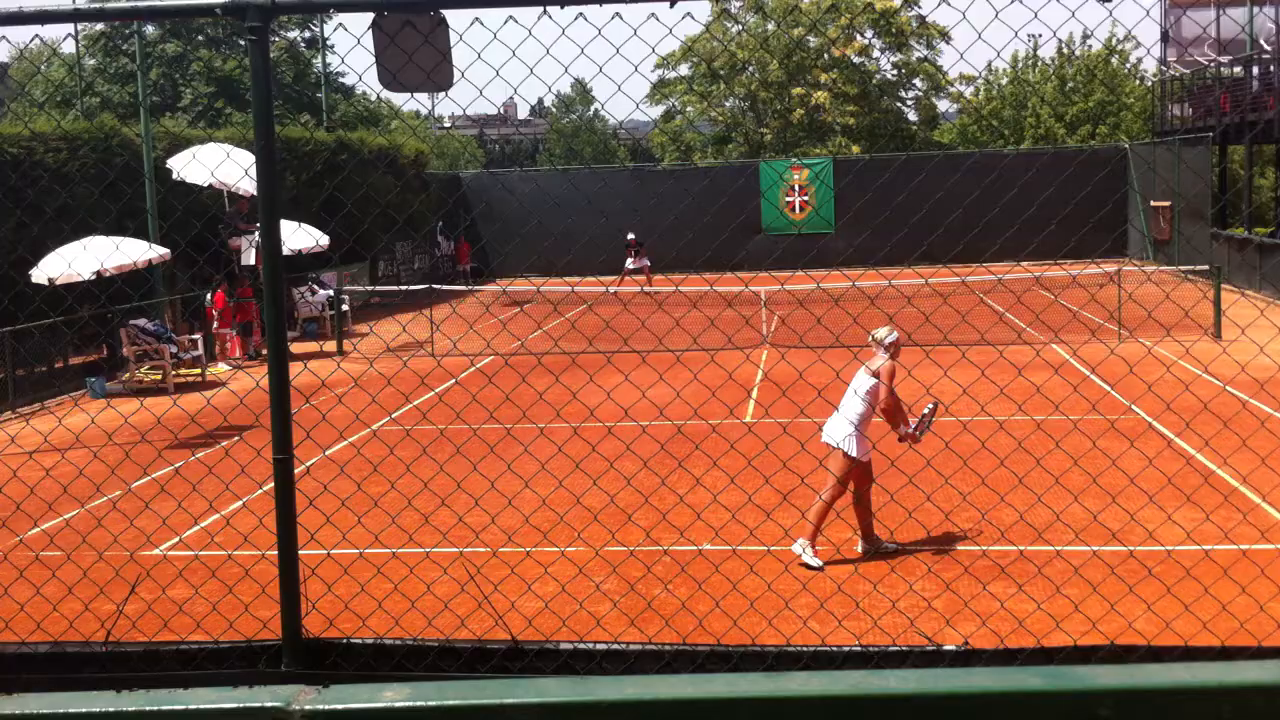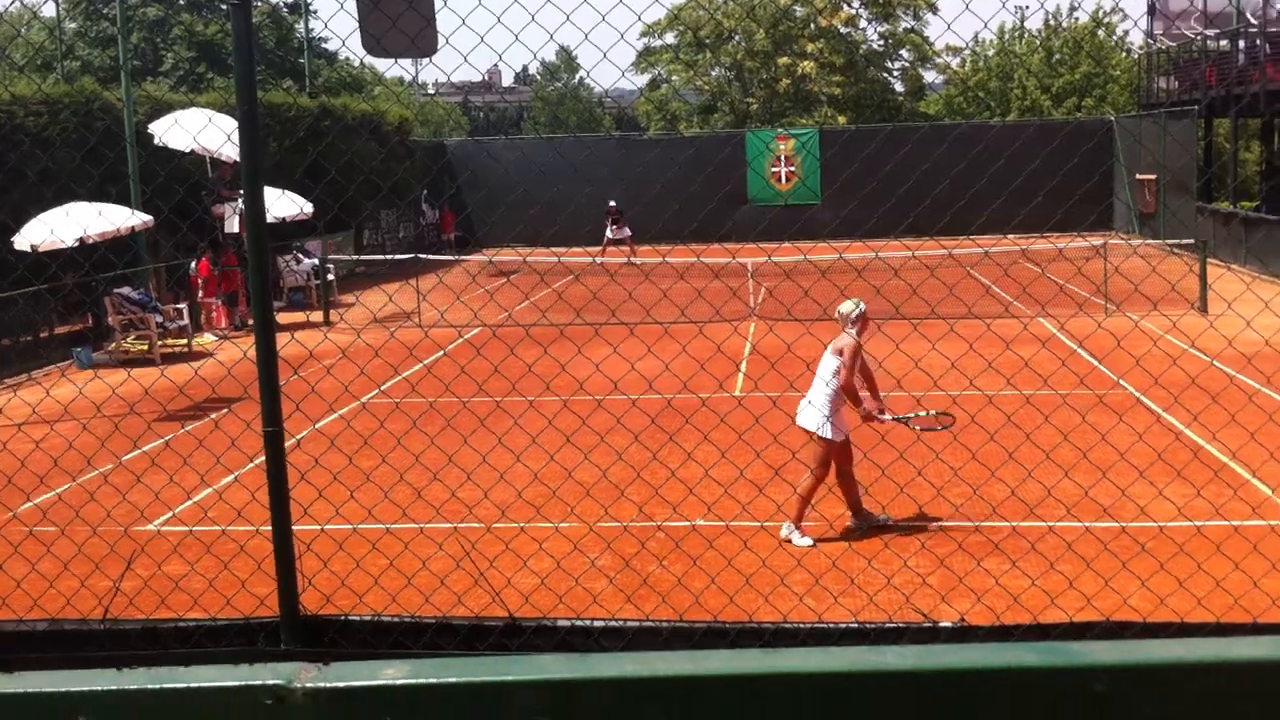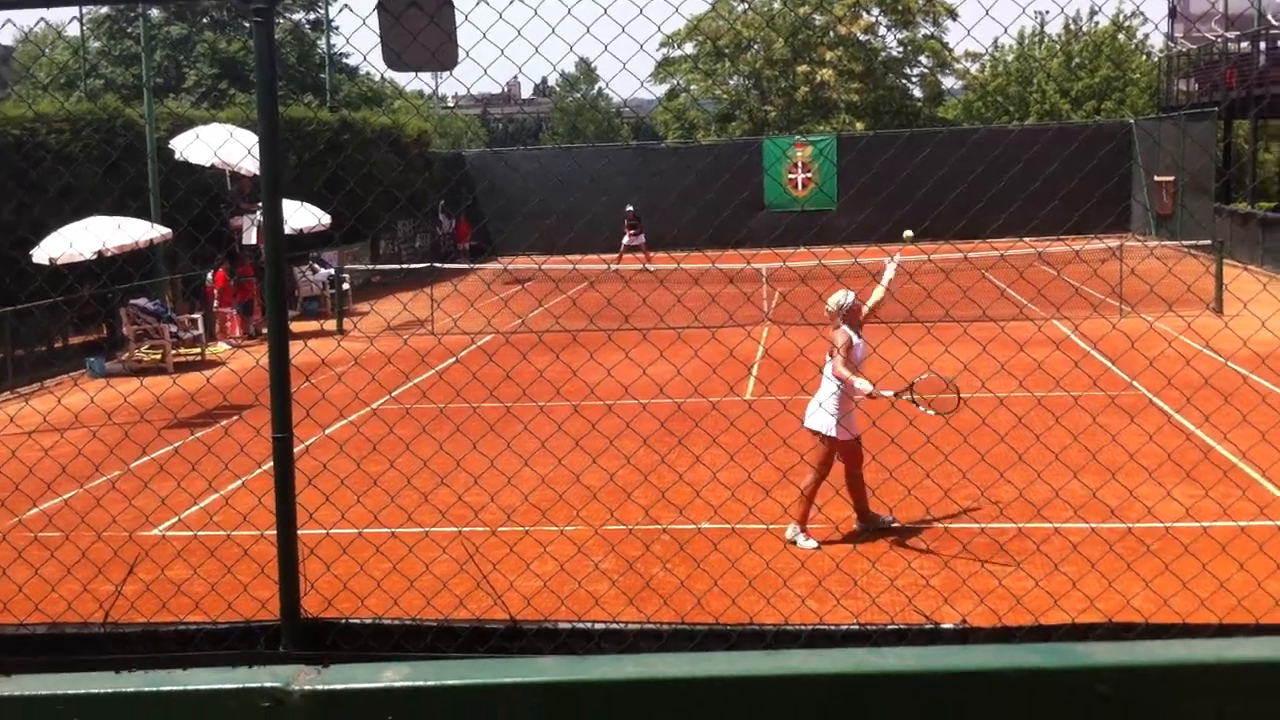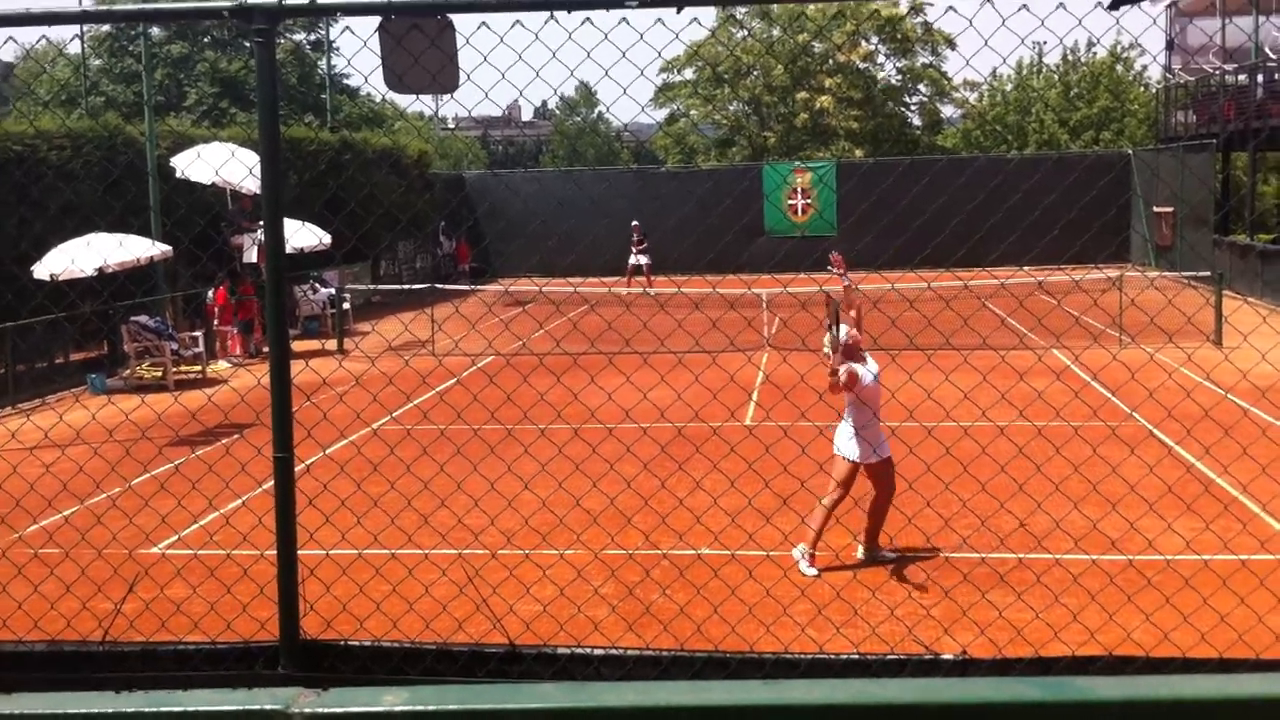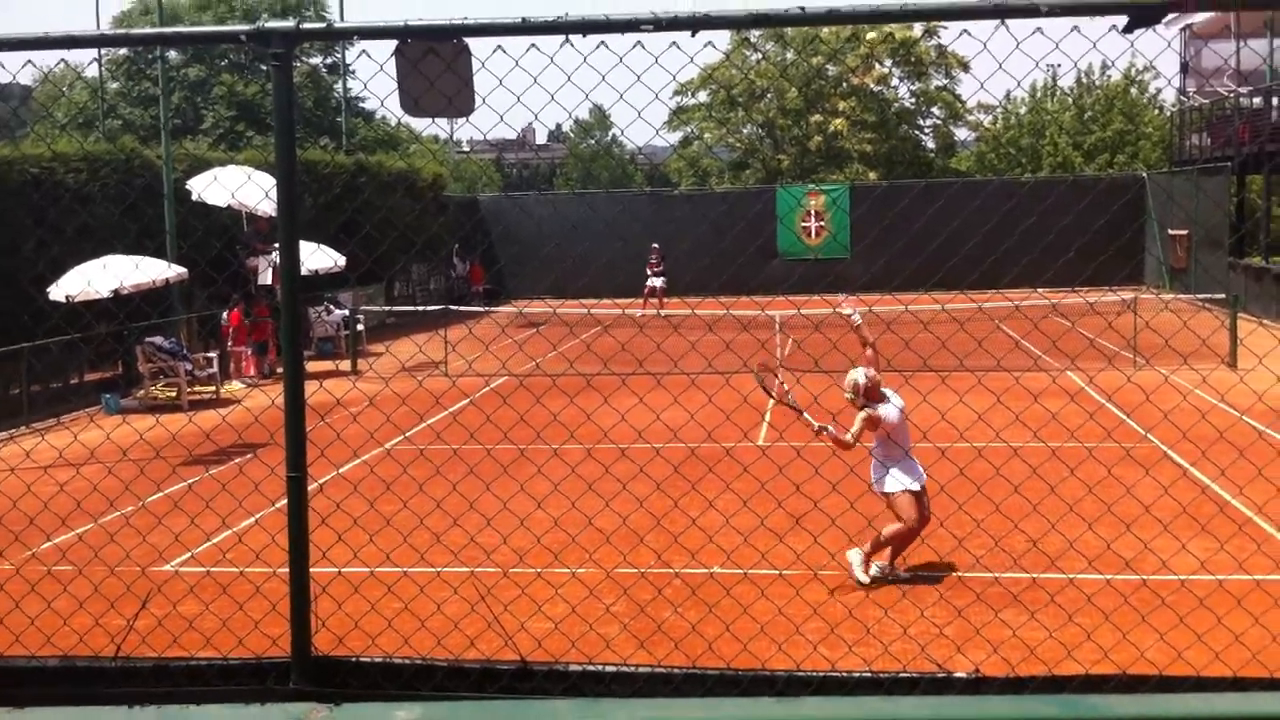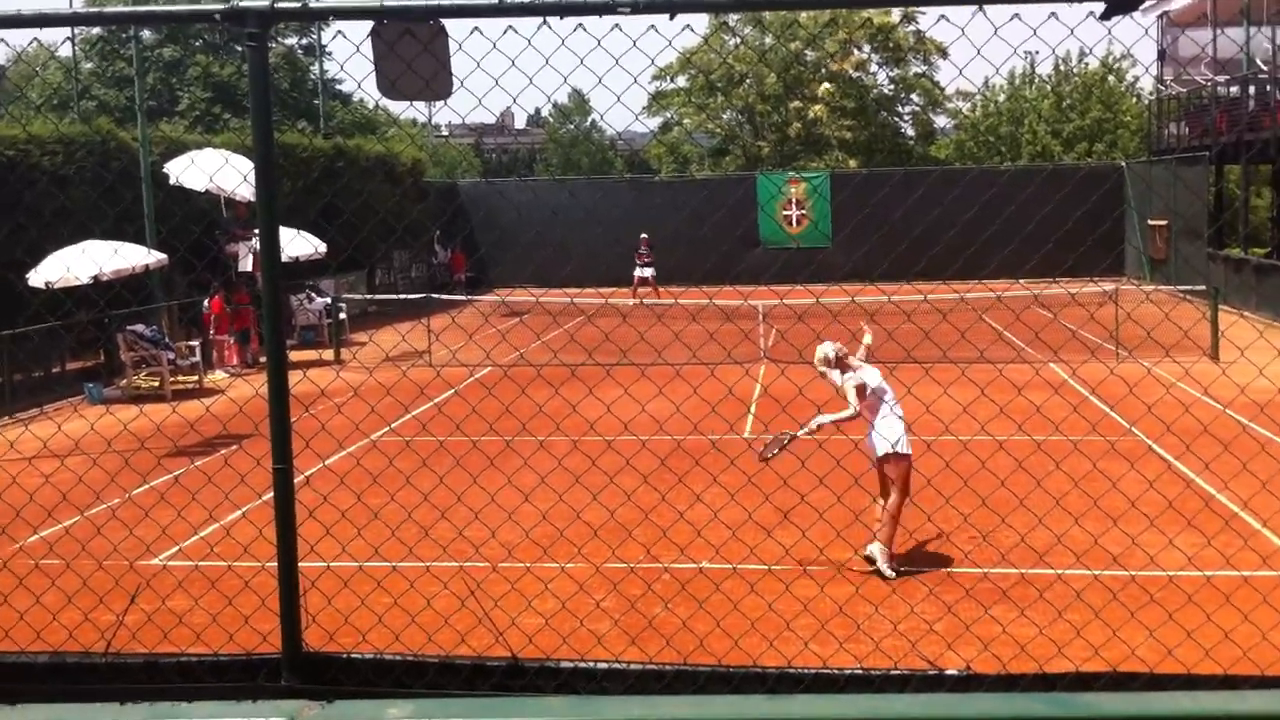
dt=0.3s
person 1, frame 1
left shoulder: (878, 364)
right shoulder: (887, 365)
left elbow: (892, 400)
right elbow: (884, 404)
left wrist: (906, 428)
right wrist: (901, 430)
left hip: (851, 432)
right hip: (845, 433)
left knee: (864, 486)
right knee: (834, 490)
left ankle: (869, 540)
right ankle: (806, 544)
person 1, frame 2
left shoulder: (850, 341)
right shoulder: (851, 342)
left elbow: (865, 372)
right elbow: (845, 383)
left wrist: (878, 402)
right wrist: (862, 409)
left hip: (829, 412)
right hip: (821, 413)
left knee: (845, 465)
right knee: (819, 471)
left ankle: (859, 515)
right ankle: (791, 526)
person 1, frame 3
left shoulder: (854, 327)
right shoulder: (842, 336)
left elbow: (875, 298)
right elbow: (840, 369)
left wrist: (890, 271)
right wrist: (862, 384)
left hip: (843, 413)
right hip: (828, 413)
left knee: (855, 466)
right knee: (820, 471)
left ankle: (865, 518)
right ankle: (797, 528)
person 1, frame 4
left shoulder: (859, 354)
right shoulder: (849, 370)
left elbow: (855, 308)
right elbow: (834, 389)
left wrist: (845, 278)
right wrist: (834, 377)
left hip: (873, 436)
right hip: (854, 439)
left knee: (887, 490)
right knee: (836, 494)
left ankle: (870, 547)
right ankle: (806, 550)
person 1, frame 5
left shoulder: (878, 389)
right shoulder: (869, 415)
left elbow: (870, 346)
right elbow: (848, 441)
left wrist: (855, 318)
right wrist: (830, 432)
left hip: (906, 465)
right hip: (891, 471)
left knee: (921, 518)
right knee: (911, 522)
left ankle: (887, 565)
right ankle: (862, 554)
person 1, frame 6
left shoulder: (854, 363)
right shoulder: (850, 380)
left elbow: (866, 344)
right elbow: (854, 410)
right wrist: (826, 419)
left hip: (886, 436)
right hip: (889, 436)
left knee: (889, 495)
right knee: (898, 493)
left ankle: (877, 547)
right ankle: (881, 550)
